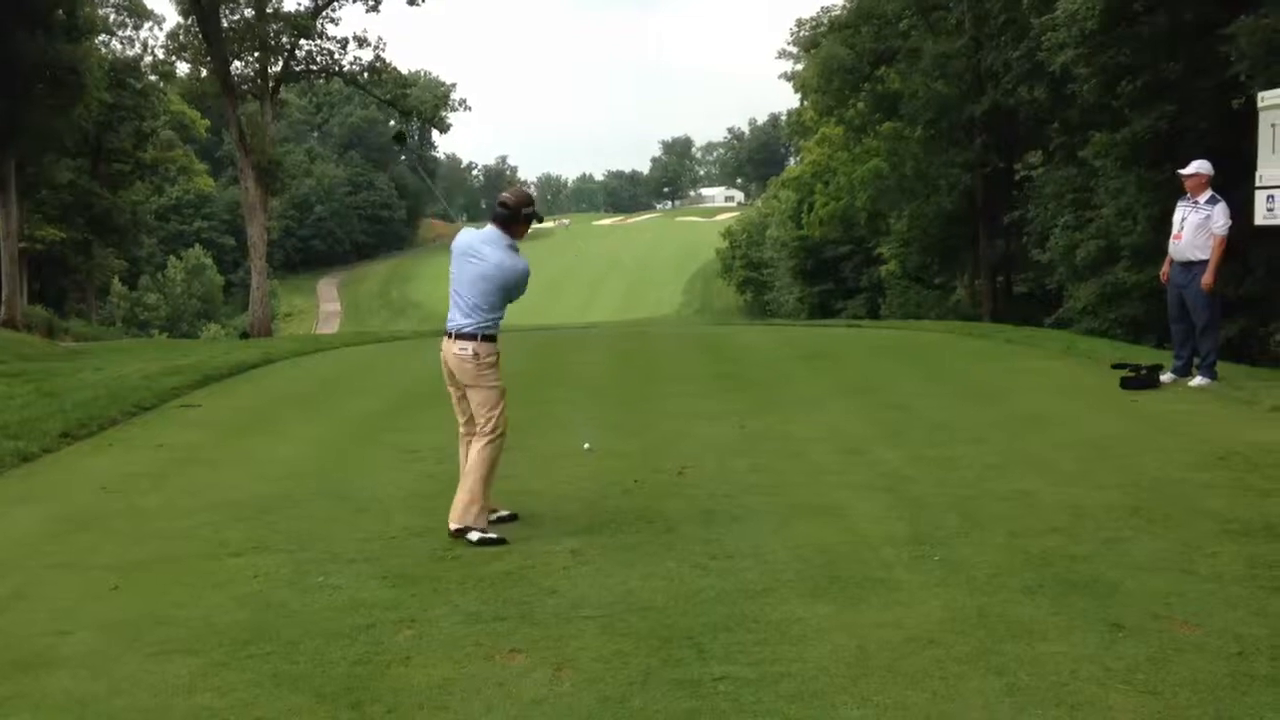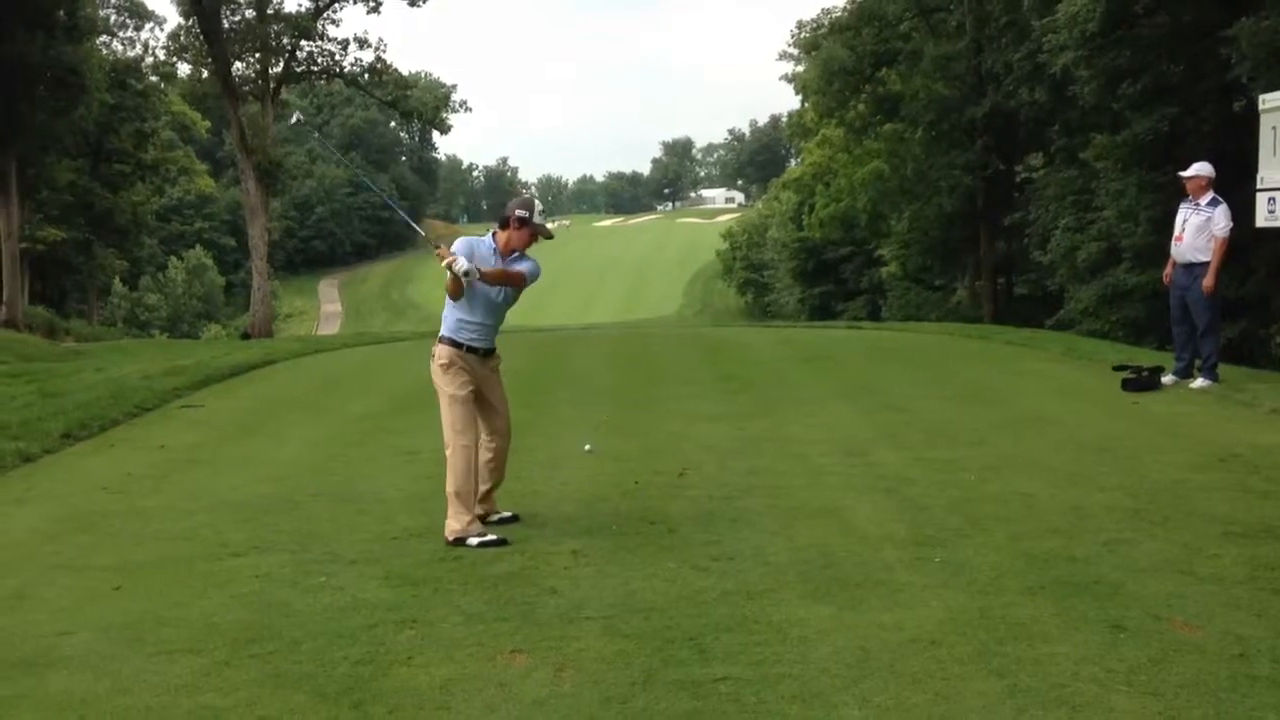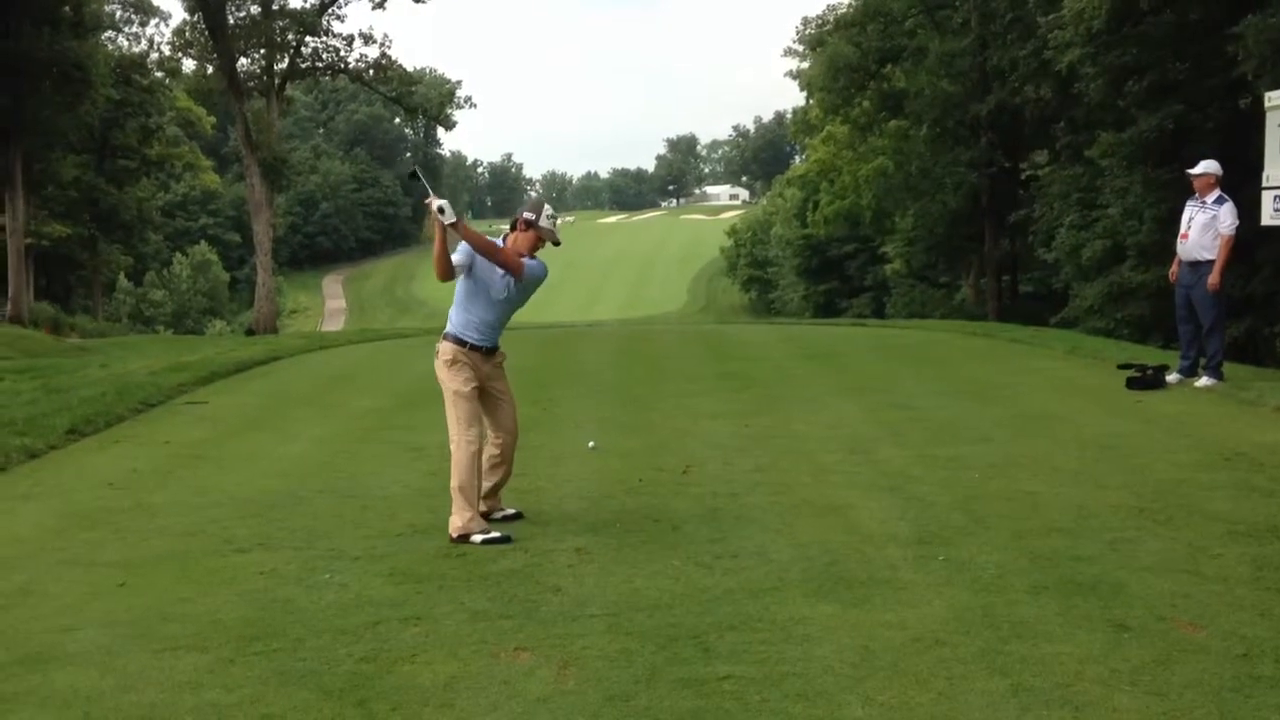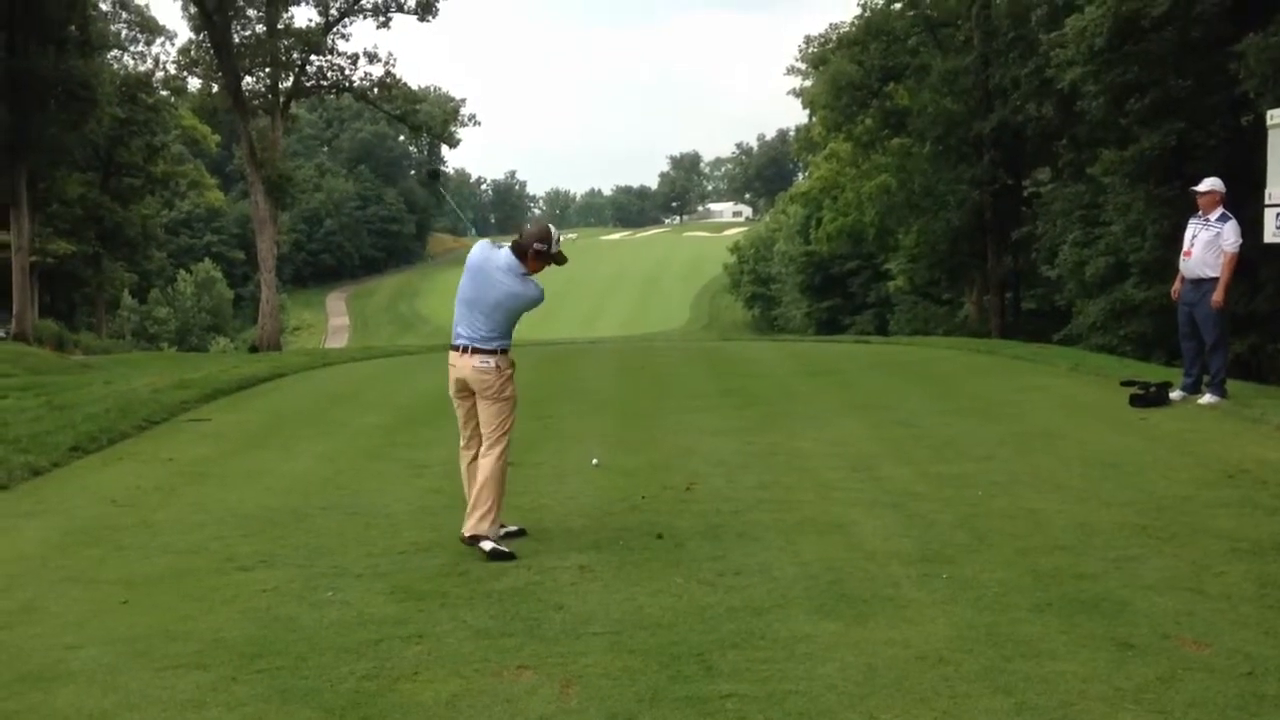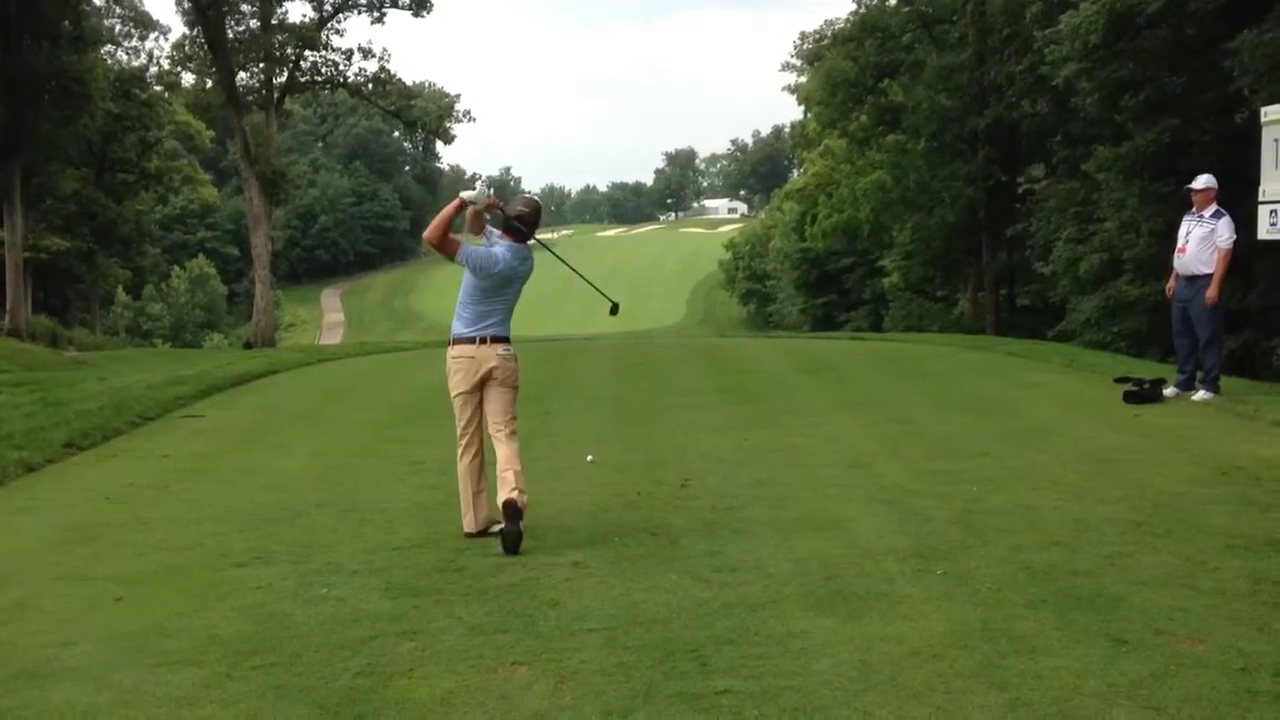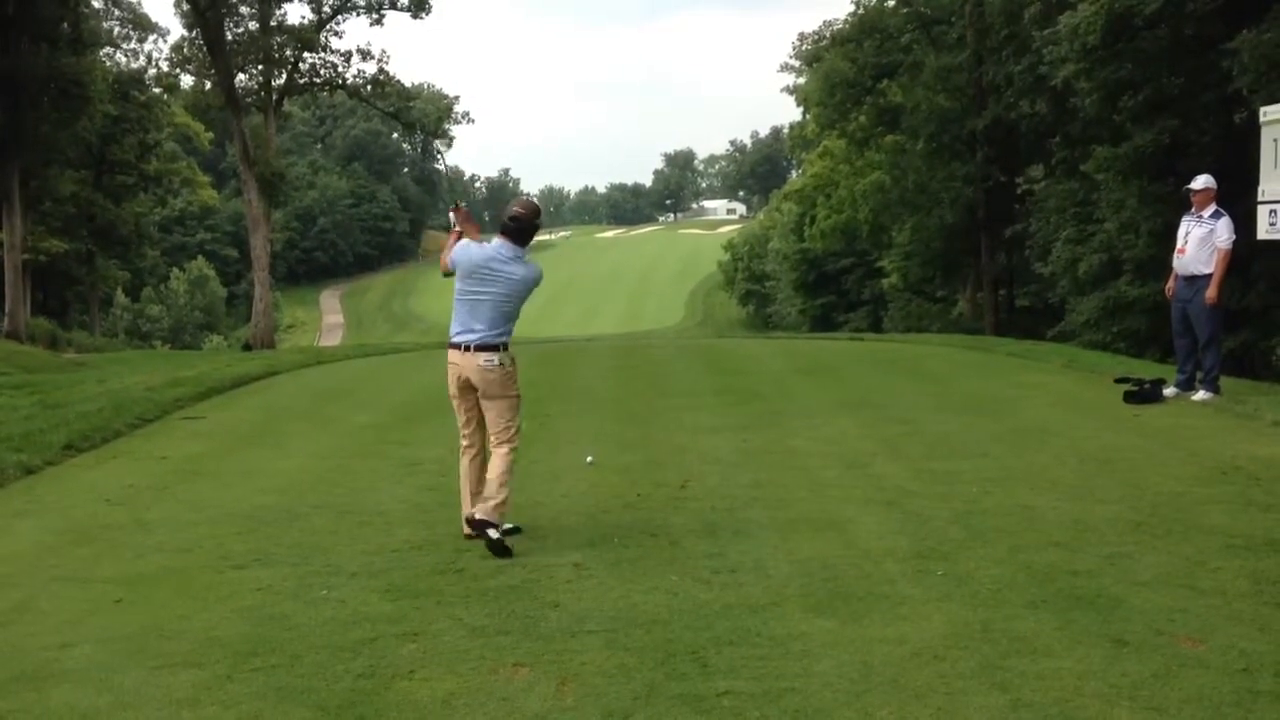
dt=0.5s
person 1, frame 1
left shoulder: (464, 237)
right shoulder: (517, 267)
left hip: (455, 345)
right hip: (478, 351)
left knee: (472, 431)
right knee: (491, 432)
left ankle: (478, 505)
right ankle: (465, 519)
person 1, frame 2
left shoulder: (528, 266)
right shoulder: (467, 245)
left elbow: (507, 278)
right elbow: (454, 292)
left wrist: (475, 272)
right wrist: (455, 270)
left hip: (487, 358)
right hip: (453, 356)
left knee: (498, 434)
right knee: (462, 440)
left ankle: (483, 506)
right ankle: (461, 526)
person 1, frame 3
left shoulder: (536, 271)
right shoulder: (471, 248)
left elbow: (494, 255)
right elbow: (443, 274)
left wrist: (455, 223)
right wrist: (440, 227)
left hip: (490, 357)
right hip: (456, 353)
left knee: (505, 433)
right knee: (467, 436)
left ankle: (487, 504)
right ankle: (464, 523)
person 1, frame 4
left shoulder: (481, 252)
right shoulder: (531, 293)
left wrist: (513, 245)
left hip: (457, 361)
right hip: (492, 366)
left knee: (472, 447)
right knee: (495, 448)
left ankle: (486, 522)
right ankle: (480, 529)
person 1, frame 5
left shoulder: (488, 260)
right shoulder: (525, 257)
left elbow: (432, 237)
right elbow: (481, 227)
left wrist: (465, 199)
right wrist: (478, 205)
left hip: (463, 354)
right hip: (501, 354)
left knee: (469, 441)
right knee: (504, 433)
left ankle: (477, 520)
right ankle: (512, 499)
person 1, frame 6
left shoulder: (469, 254)
right shoulder: (532, 274)
left elbow: (445, 265)
left wrist: (459, 228)
right wrist: (468, 224)
left hip: (458, 358)
right hip: (493, 362)
left knee: (471, 443)
right knee: (503, 442)
left ankle: (477, 518)
right ankle: (486, 514)
person 2, frame 1
left shoulder: (1216, 205)
right shoulder: (1182, 202)
left elbow: (1219, 241)
left wrist: (1210, 273)
right wrist: (1167, 264)
left hip: (1199, 270)
right hip: (1177, 269)
left knee: (1203, 322)
right knee: (1177, 320)
left ankle: (1207, 371)
right ankle: (1180, 367)
person 2, frame 2
left shoulder: (1217, 207)
right shoulder: (1185, 205)
left elbow: (1221, 242)
left wrist: (1211, 275)
right wrist: (1170, 266)
left hip: (1200, 271)
right hip: (1180, 270)
left knee: (1205, 324)
right knee: (1180, 322)
left ankle: (1208, 373)
right ankle: (1182, 369)
person 2, frame 3
left shoulder: (1224, 205)
right shoulder: (1191, 202)
left elbow: (1227, 240)
left wrist: (1216, 272)
right wrist: (1176, 263)
left hip: (1205, 269)
right hip: (1186, 268)
left knee: (1210, 322)
right knee: (1185, 320)
left ankle: (1213, 371)
right ankle: (1187, 367)
person 2, frame 4
left shoulder: (1227, 223)
right shoulder: (1194, 220)
left elbow: (1230, 258)
left wrist: (1220, 290)
right wrist: (1178, 281)
left hip: (1209, 287)
right hip: (1189, 286)
left knee: (1213, 340)
right knee: (1188, 337)
left ankle: (1216, 389)
right ankle: (1190, 384)
person 2, frame 5
left shoulder: (1221, 220)
right shoulder: (1188, 217)
left elbow: (1224, 254)
left wrist: (1214, 286)
right wrist: (1173, 278)
left hip: (1203, 283)
right hip: (1183, 282)
left knee: (1208, 336)
right knee: (1182, 335)
left ankle: (1209, 385)
right ankle: (1184, 381)
person 2, frame 6
left shoulder: (1220, 220)
right shoulder: (1186, 217)
left elbow: (1223, 254)
left wrist: (1213, 287)
right wrist: (1172, 279)
left hip: (1202, 283)
right hip: (1182, 282)
left knee: (1207, 336)
right knee: (1181, 334)
left ankle: (1209, 385)
right ankle: (1184, 381)
